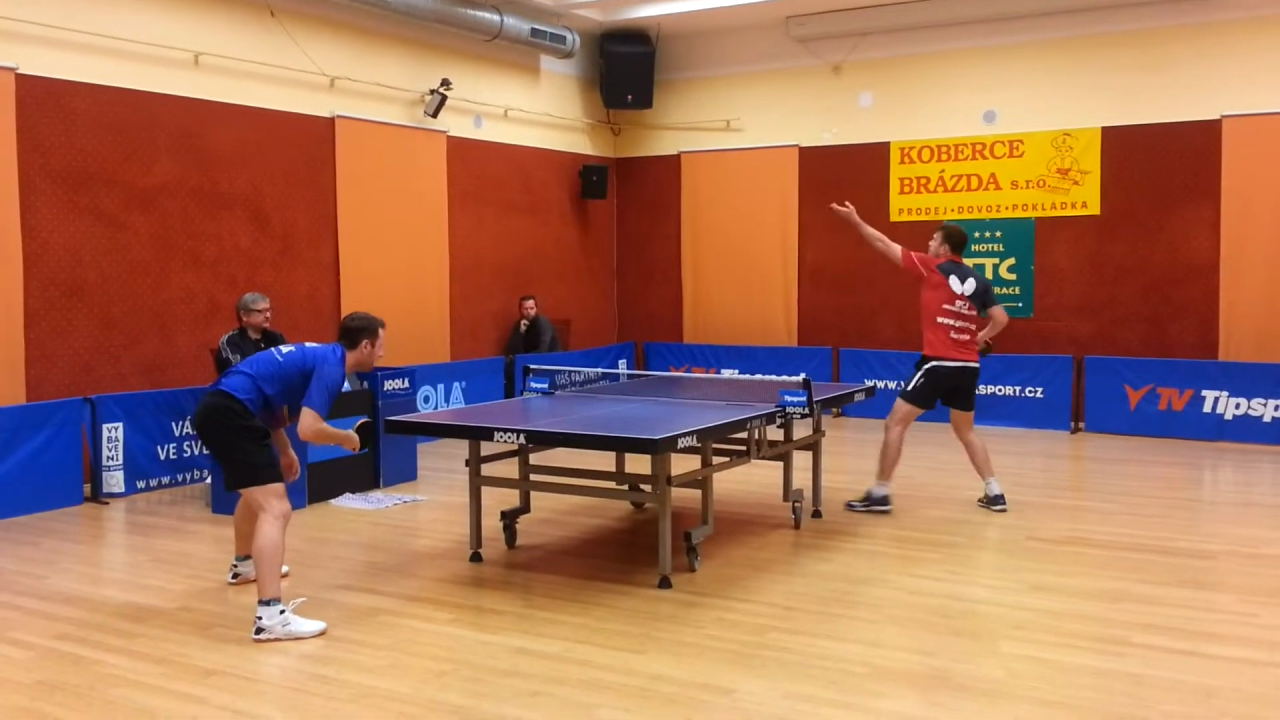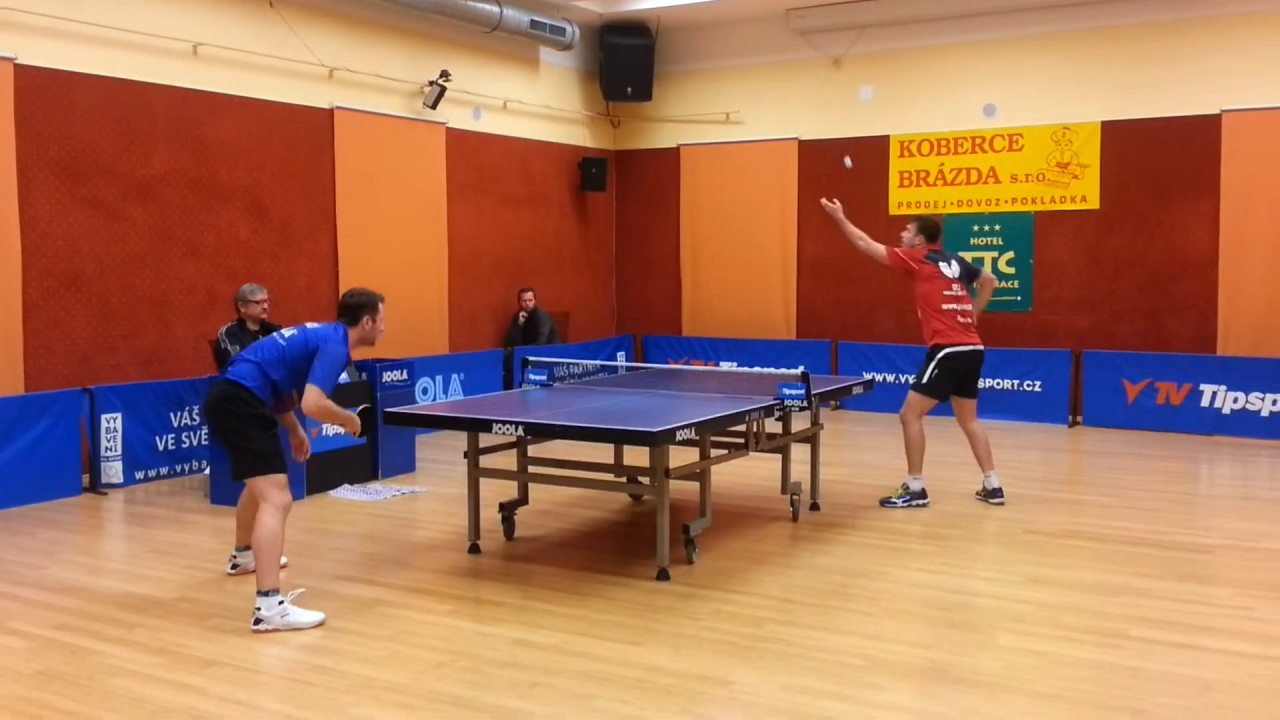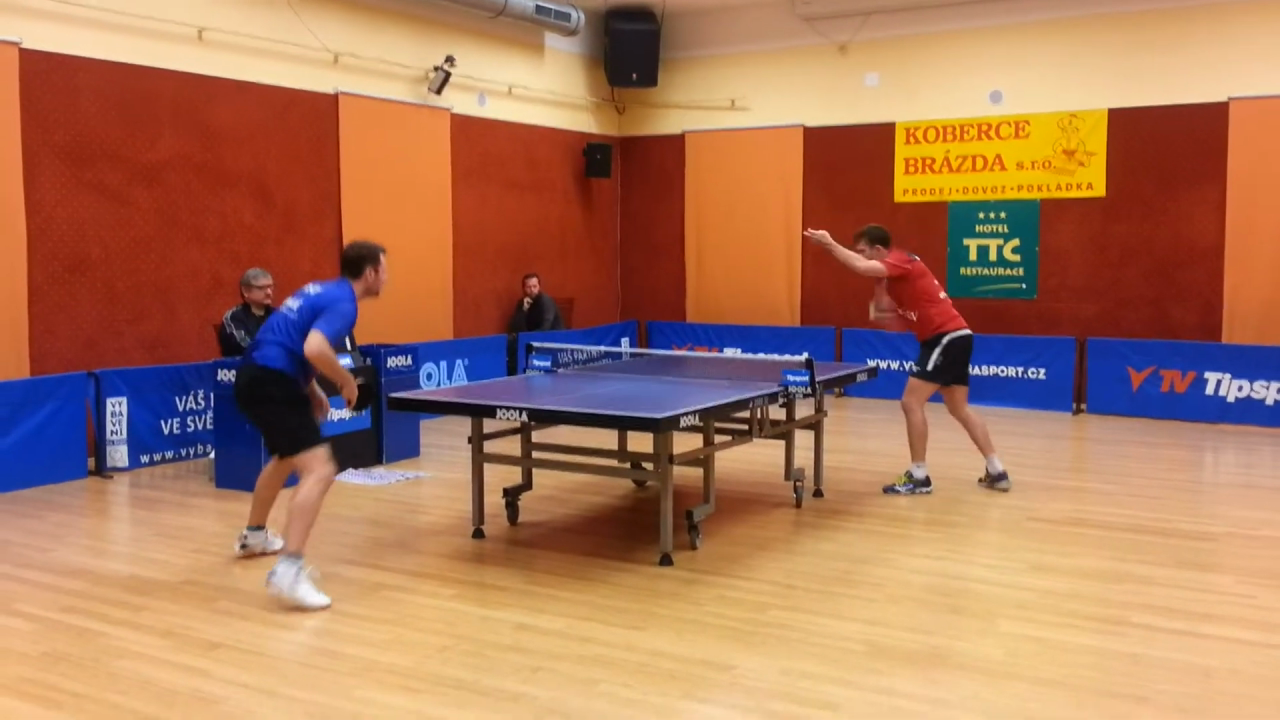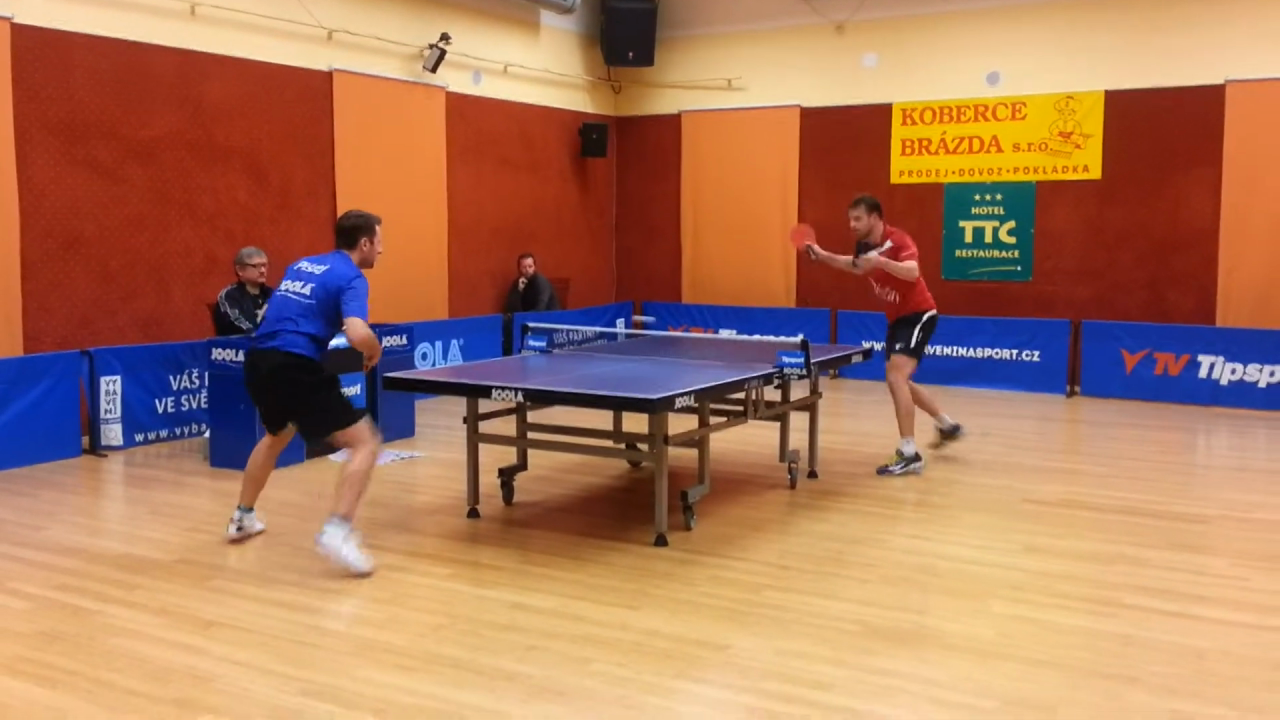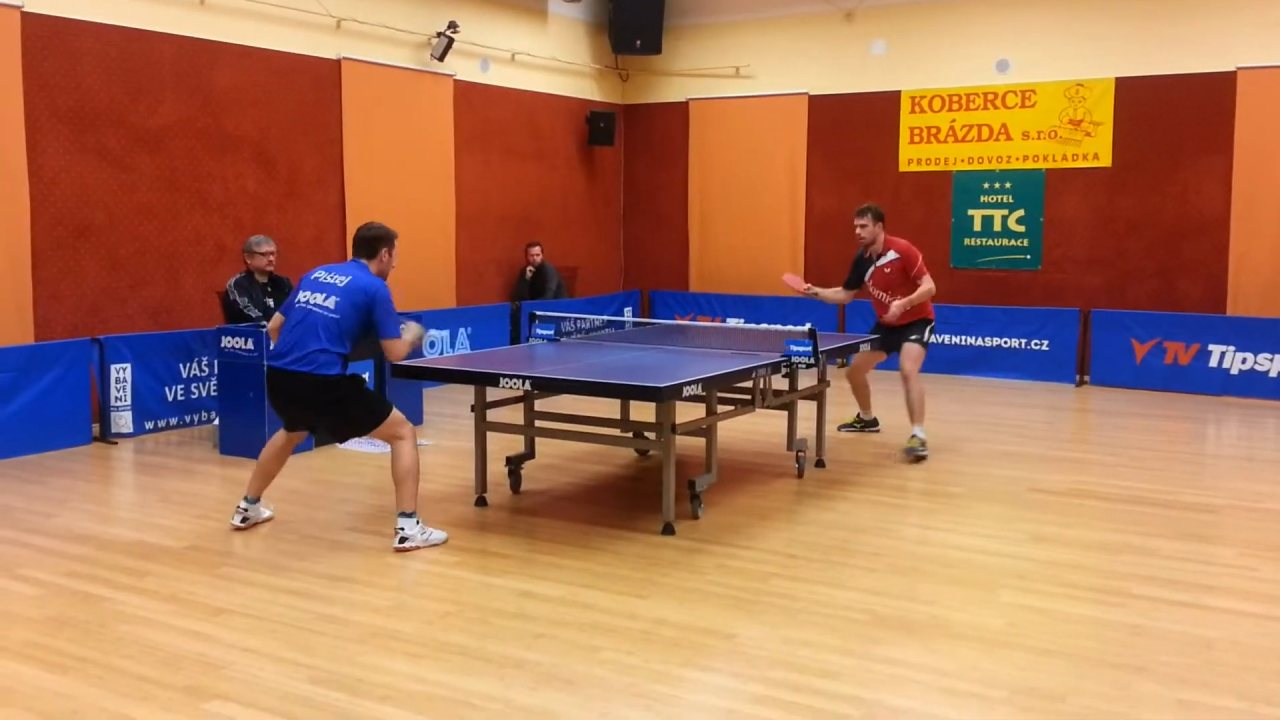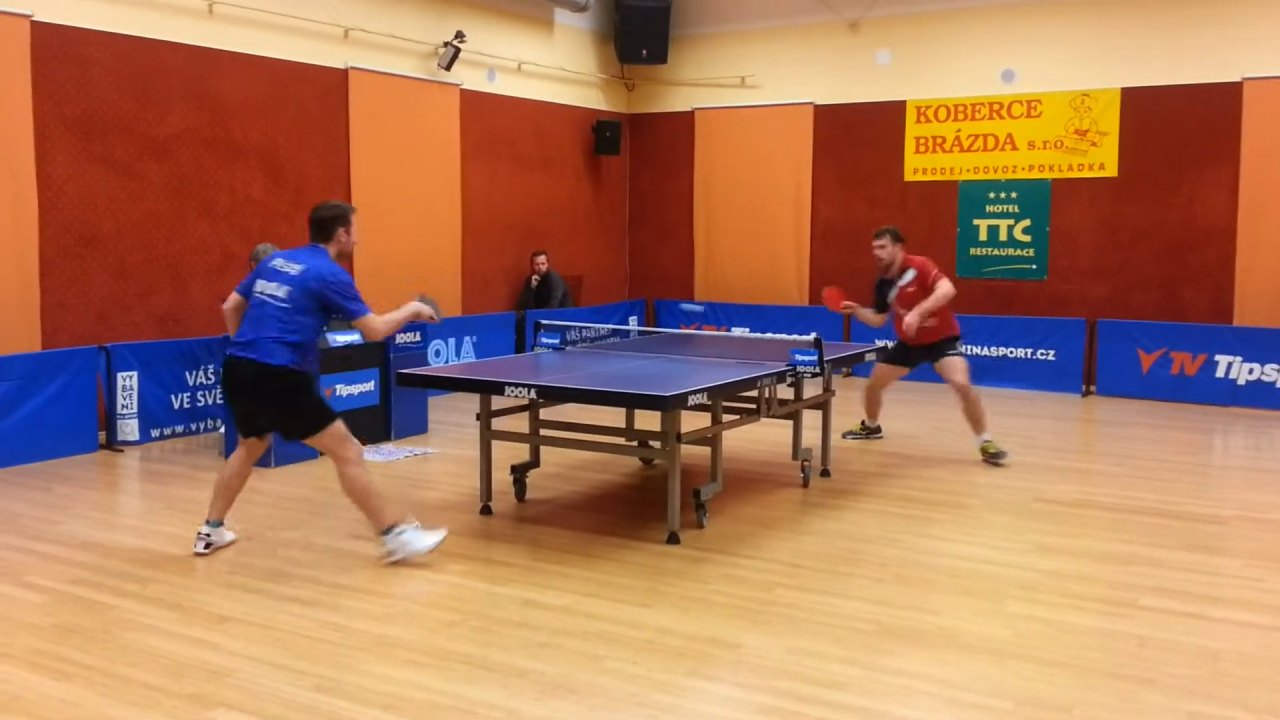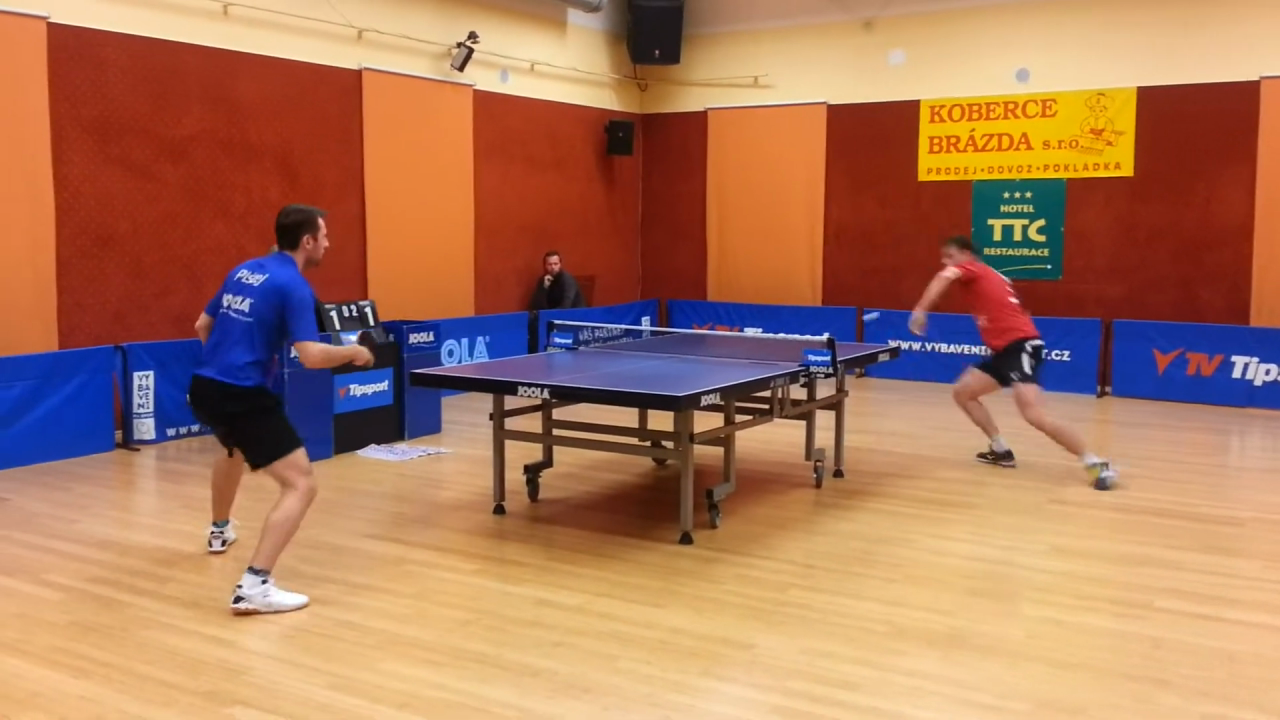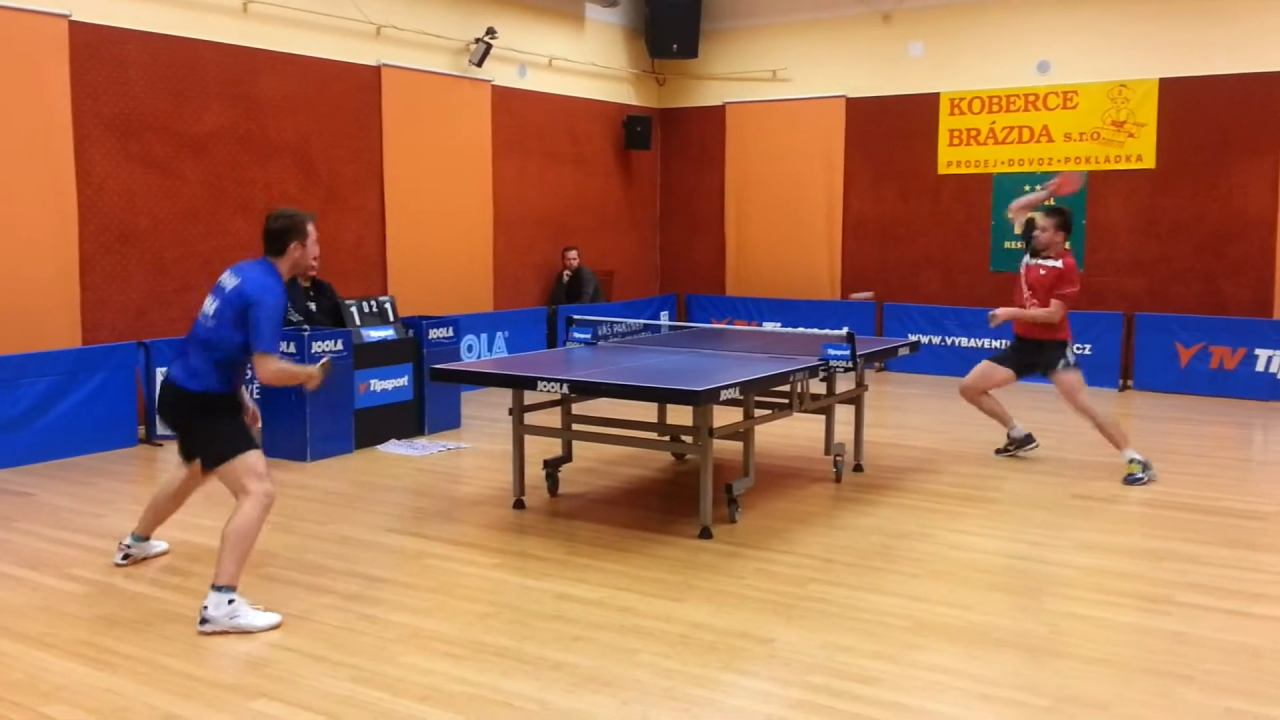
dt=0.3s
person 1, frame 1
left shoulder: (318, 356)
right shoulder: (332, 366)
right elbow: (309, 428)
left wrist: (284, 451)
right wrist: (346, 438)
left hip: (217, 408)
right hip: (230, 415)
left knee: (256, 491)
right knee: (275, 509)
left ankle: (244, 564)
right ankle: (270, 616)
person 1, frame 2
left shoulder: (319, 334)
right shoulder: (335, 345)
right elbow: (313, 404)
left wrist: (295, 430)
right wrist: (348, 419)
left hip: (227, 396)
right hip: (240, 403)
left knee: (262, 481)
right knee: (276, 500)
left ankle: (243, 555)
right ankle: (269, 606)
person 1, frame 3
left shoulder: (322, 291)
right shoulder: (343, 303)
right elbow: (314, 350)
left wrist: (313, 391)
right wrist: (347, 382)
left hip: (254, 375)
right hip: (271, 383)
left knee: (286, 457)
right knee: (318, 471)
left ankle: (254, 535)
right ankle: (288, 570)
person 1, frame 4
left shoulder: (302, 265)
right shoulder: (351, 278)
left elbow: (271, 317)
right elbow: (357, 334)
right wrist: (374, 350)
left hip: (259, 360)
right hip: (296, 369)
left knee: (277, 438)
right knee: (365, 444)
left ankle: (242, 517)
right ankle: (337, 530)
person 1, frame 5
left shoulder: (314, 275)
right shoulder: (375, 288)
left elbow: (274, 327)
right elbow: (396, 352)
right wrist: (413, 333)
left hip: (278, 378)
right hip: (324, 383)
left knee: (292, 432)
right knee: (403, 433)
left ankle: (248, 507)
right ankle: (408, 526)
person 1, frame 6
left shoulder: (273, 261)
right shoulder: (330, 274)
left elbow: (230, 308)
right elbow: (374, 329)
right wrist: (412, 310)
left hip: (237, 370)
right hip: (278, 376)
left knee: (250, 447)
right knee: (347, 454)
left ankle: (210, 532)
right ankle: (396, 534)
person 1, frame 7
left shoulder: (242, 271)
right shoulder: (293, 286)
left elbow: (203, 326)
right elbow: (310, 356)
right wrist: (353, 352)
left hip: (204, 387)
right hip: (242, 395)
left knee: (234, 451)
right knee: (301, 486)
left ankle: (220, 531)
right ankle: (254, 586)
person 1, frame 8
left shoulder: (243, 273)
right shoulder: (268, 292)
right elbow: (268, 369)
left wrist: (241, 396)
right wrist: (307, 374)
left hip: (184, 391)
right hip: (200, 402)
left knee: (199, 471)
right knee: (258, 492)
left ankle: (135, 544)
right ankle: (221, 602)
person 2, frame 1
left shoulder: (931, 267)
right shoulder: (978, 281)
left elbow: (885, 245)
right elbow: (1001, 320)
left wrist: (855, 220)
right wrist: (981, 337)
left hip: (937, 364)
right hip: (968, 367)
left knee: (895, 424)
right knee: (966, 431)
left ankle: (879, 494)
right ankle: (995, 493)
person 2, frame 2
left shoulder: (917, 257)
right shoulder: (955, 262)
left elbow: (867, 245)
right elbow: (989, 280)
left wrist: (840, 217)
left hip: (947, 350)
right hip: (971, 349)
left knee: (910, 414)
right knee: (968, 419)
left ankle: (915, 488)
right ankle: (992, 486)
person 2, frame 3
left shoulder: (900, 260)
right shoulder: (891, 272)
left elbow: (864, 267)
right elbow: (883, 297)
left wrist: (829, 244)
right wrist: (887, 310)
left hip: (947, 337)
right hip: (956, 337)
left knee: (911, 402)
right knee: (959, 408)
left ankle: (919, 476)
right ankle: (996, 471)
person 2, frame 4
left shoulder: (898, 241)
right shoulder: (864, 245)
left elbow: (911, 271)
right elbow: (853, 265)
left wrist: (882, 262)
right wrist: (824, 256)
left hip: (919, 316)
right hip: (898, 320)
left knee: (896, 379)
right knee: (899, 380)
left ankle: (908, 454)
right ankle: (947, 425)
person 2, frame 5
left shoulder: (903, 250)
right shoulder: (862, 260)
left elbow: (929, 288)
right elbow: (845, 295)
left wrist: (902, 303)
right wrist: (817, 292)
left hip: (917, 321)
right hip: (887, 325)
left knee: (908, 370)
right knee: (854, 370)
left ankle: (918, 436)
right ankle: (867, 418)
person 2, frame 6
left shoulder: (920, 266)
right shoulder: (883, 284)
left elbow: (948, 290)
right elbow: (878, 320)
left wrist: (916, 312)
right wrist: (857, 310)
left hip: (944, 339)
right hip: (910, 345)
left knee: (960, 383)
right knee: (873, 385)
left ankle: (985, 442)
right ankle: (870, 425)
person 2, frame 7
left shoulder: (969, 268)
right shoulder: (987, 276)
left elbow: (945, 277)
left wrist: (920, 310)
left hip: (1020, 346)
right hip: (1006, 350)
left knee: (1034, 415)
right knee: (962, 393)
left ankle: (1095, 464)
right ankle: (1000, 449)
person 2, frame 8
left shoulder: (1066, 268)
right shoulder: (1039, 245)
left elbow: (1055, 315)
right elbow: (1015, 209)
left wrist: (1012, 313)
right wrist: (1047, 192)
left hip: (1053, 345)
right hip: (1023, 344)
left knee: (1080, 403)
right knee: (969, 388)
left ankle: (1135, 459)
right ankle: (1019, 436)
